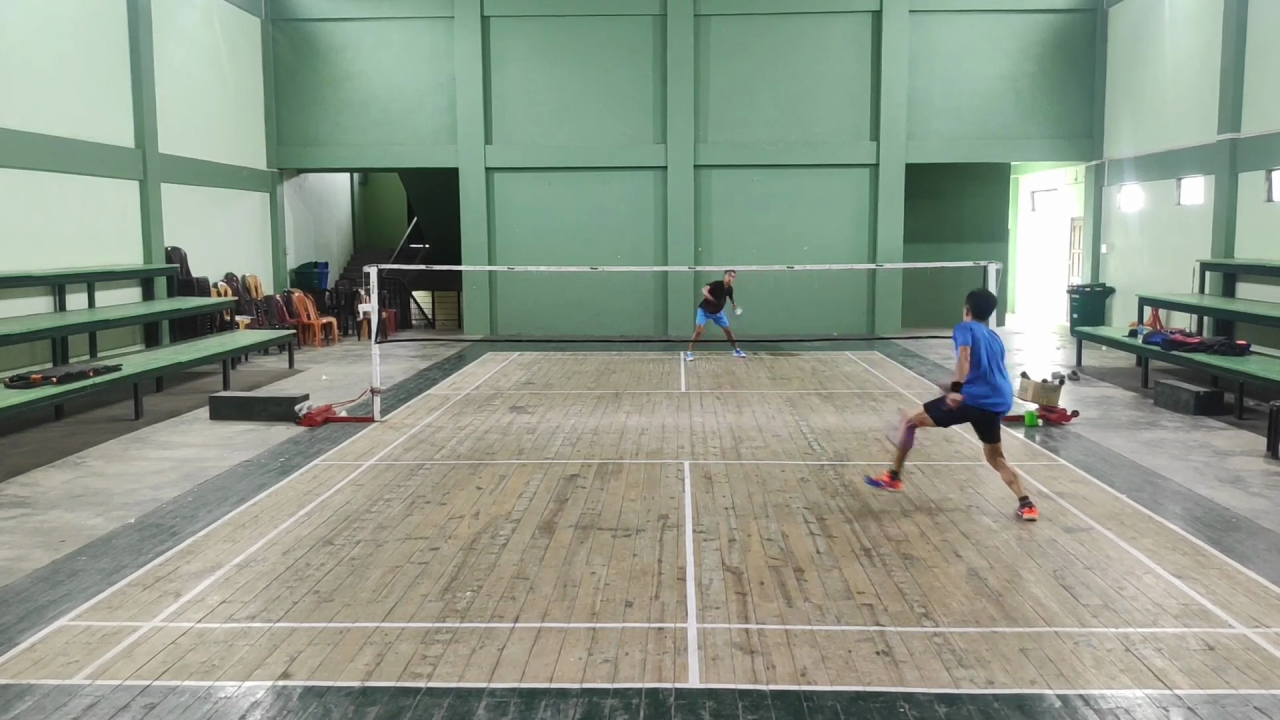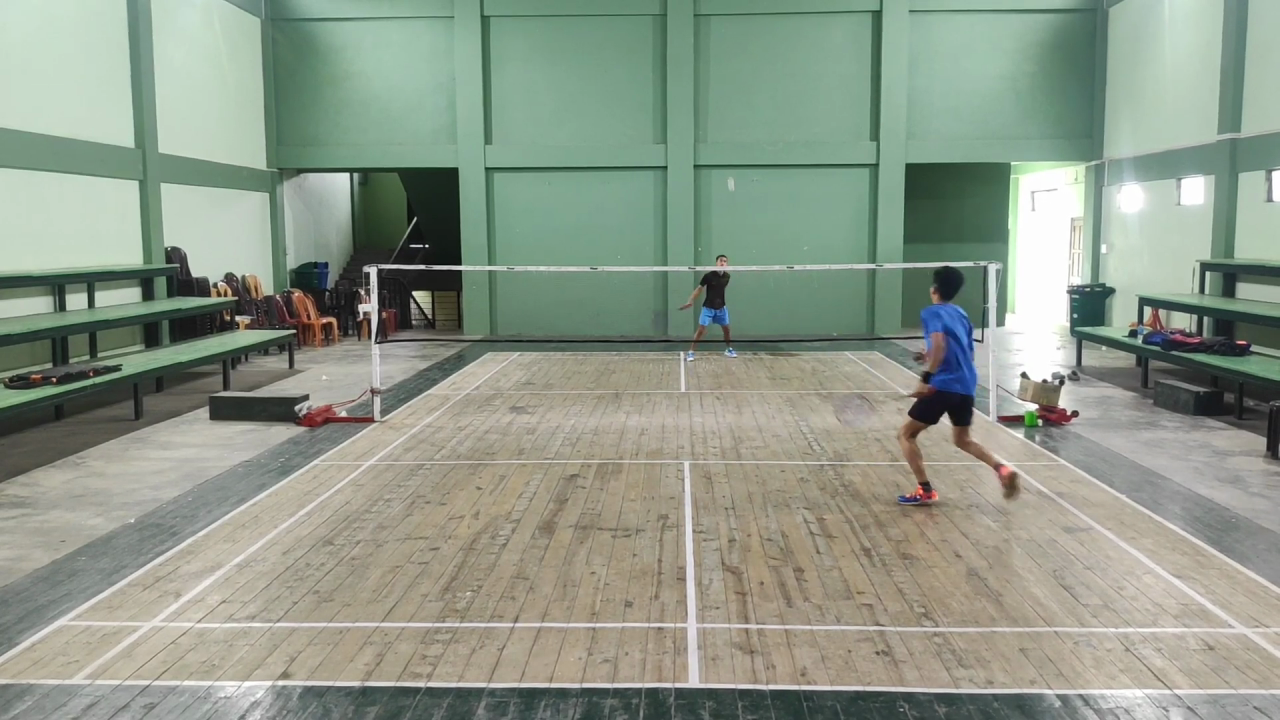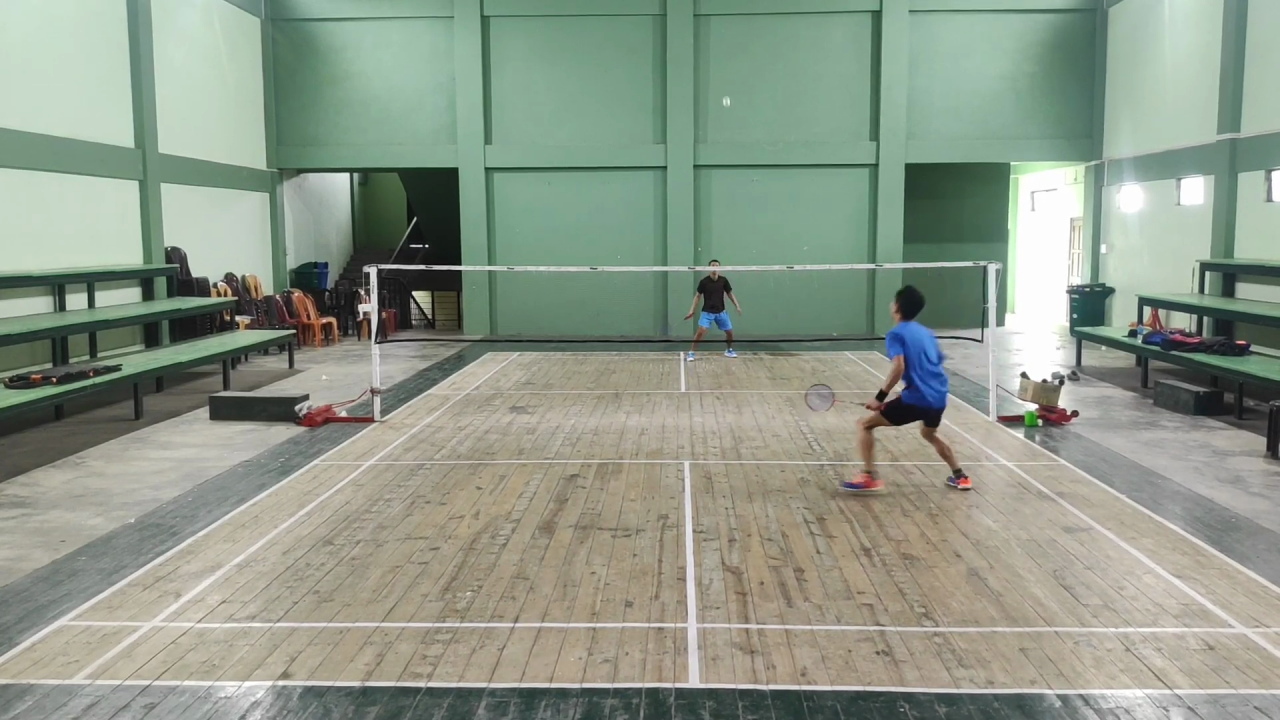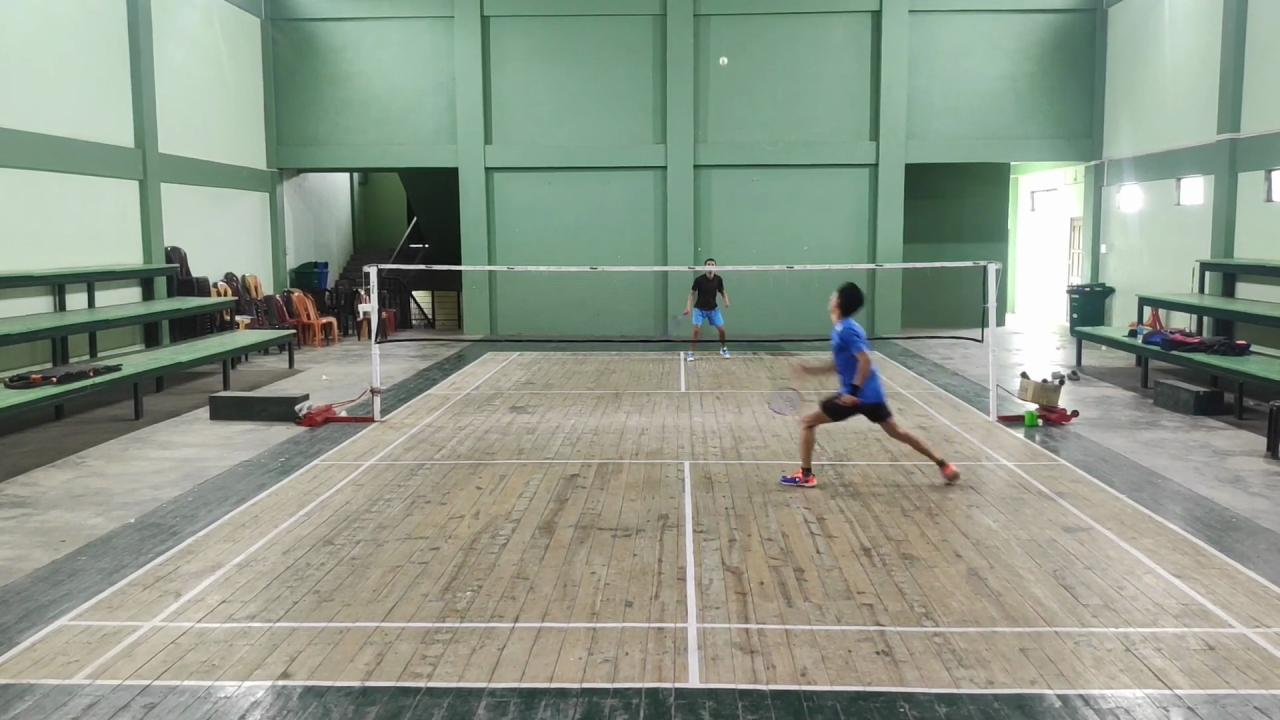
dt=0.2s
person 1, frame 1
left shoulder: (966, 329)
right shoulder: (995, 339)
left elbow: (965, 357)
left wrist: (957, 388)
left hip: (970, 399)
right hip: (996, 405)
left knee: (910, 421)
right knee: (996, 458)
left ankle: (893, 477)
right ankle: (1026, 504)
person 1, frame 2
left shoulder: (931, 313)
right shoulder: (961, 315)
left elbow: (938, 343)
left wrist: (925, 378)
left hip: (942, 387)
right hip: (966, 388)
left knee: (906, 435)
right knee: (963, 440)
left ankle: (925, 490)
right ankle: (1002, 470)
person 1, frame 3
left shoulder: (896, 334)
right shoulder: (925, 333)
left elbow: (899, 368)
left wrist: (880, 397)
left hip: (916, 399)
right hip: (939, 398)
left knee: (864, 425)
right knee: (929, 435)
left ankle: (869, 477)
right ankle: (960, 476)
person 1, frame 4
left shoulder: (847, 331)
right shoulder: (842, 328)
left elbow: (865, 361)
left wrist: (852, 391)
right wrist: (810, 370)
left hip: (856, 396)
right hip: (871, 394)
left knee: (807, 423)
right knee: (896, 431)
left ankle: (805, 474)
right ankle: (944, 466)
